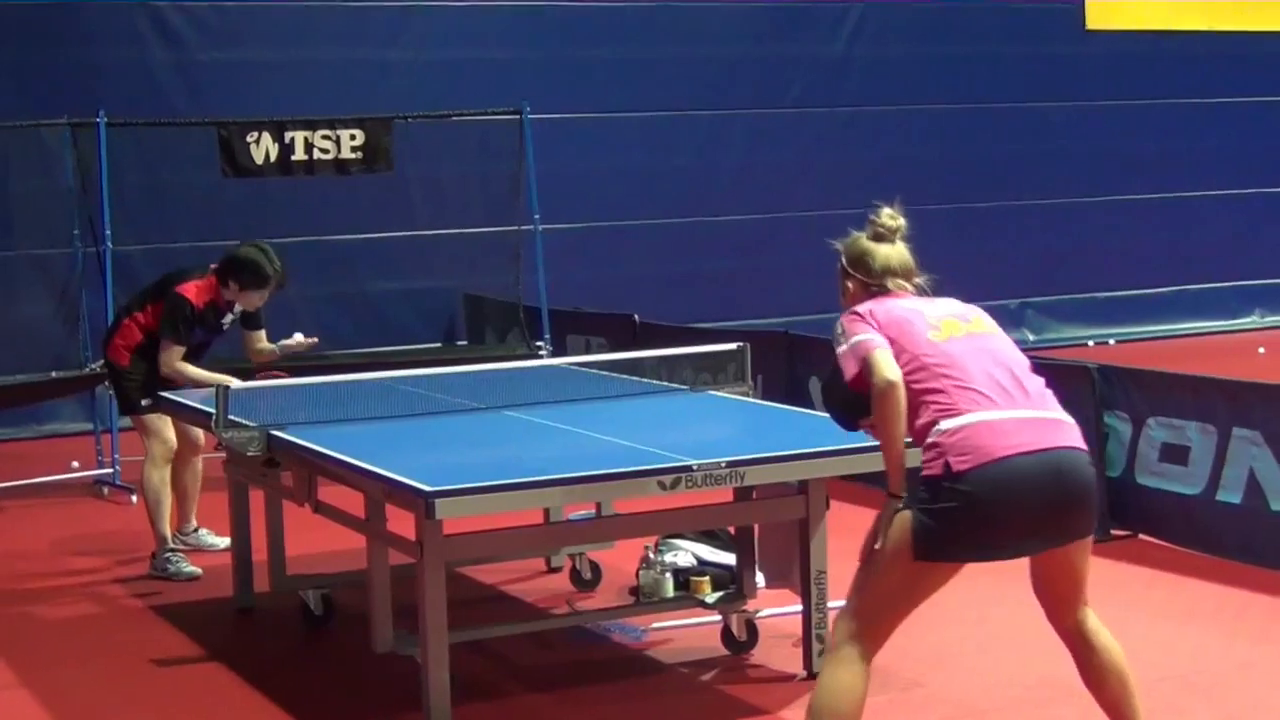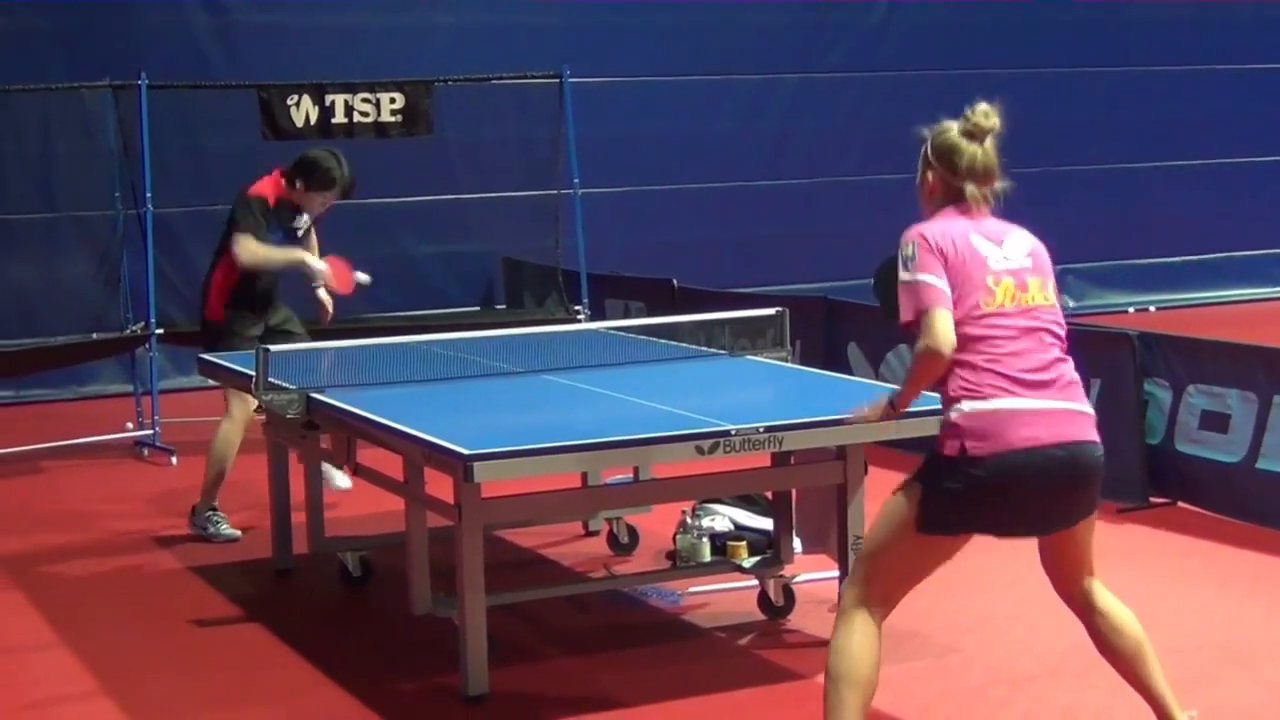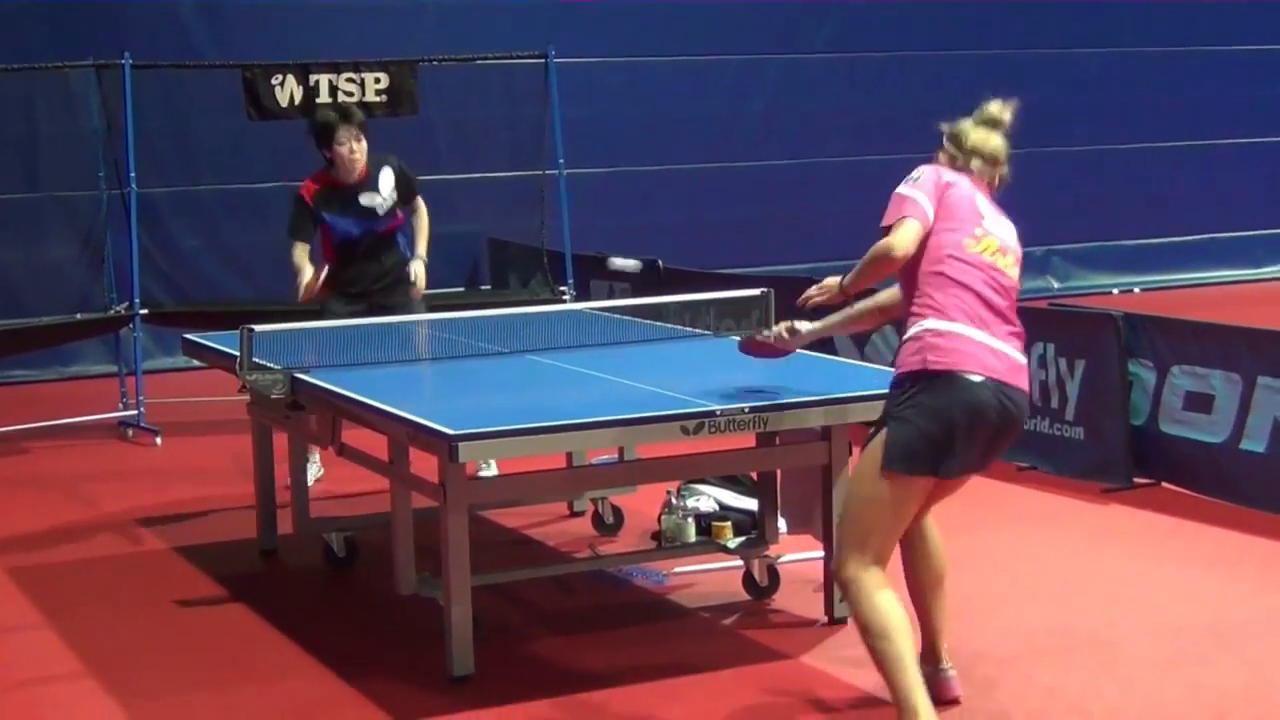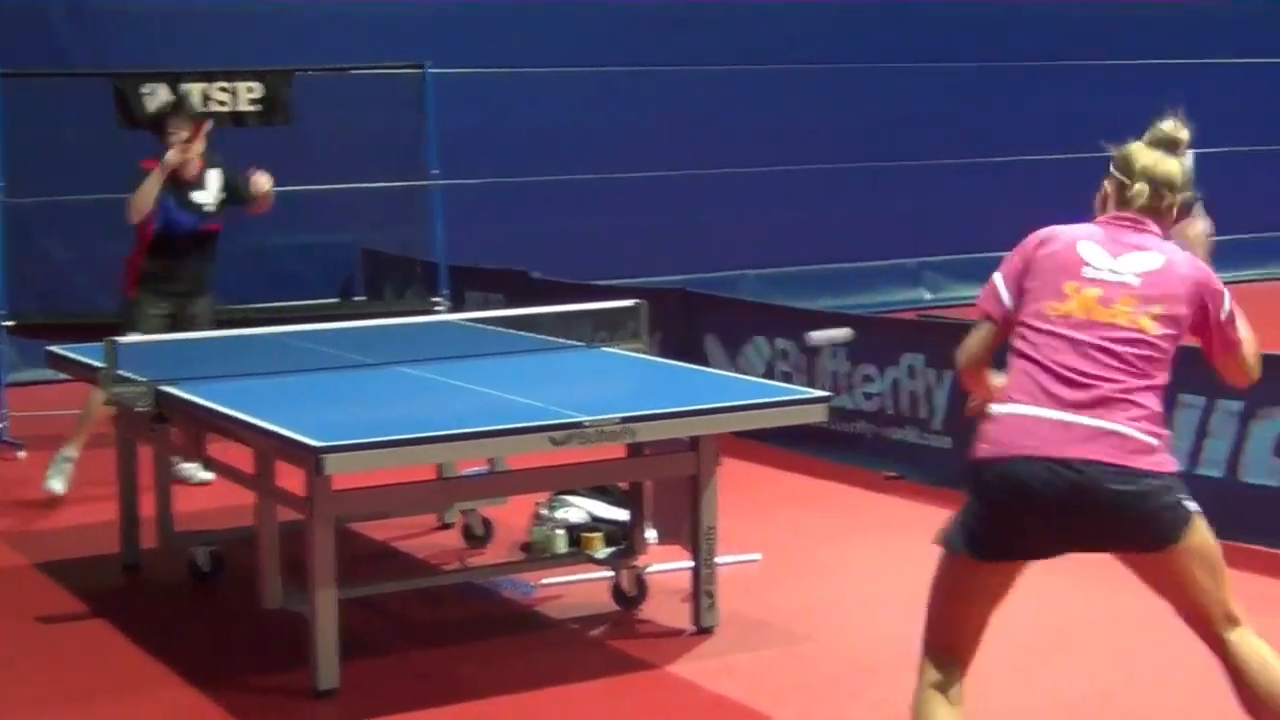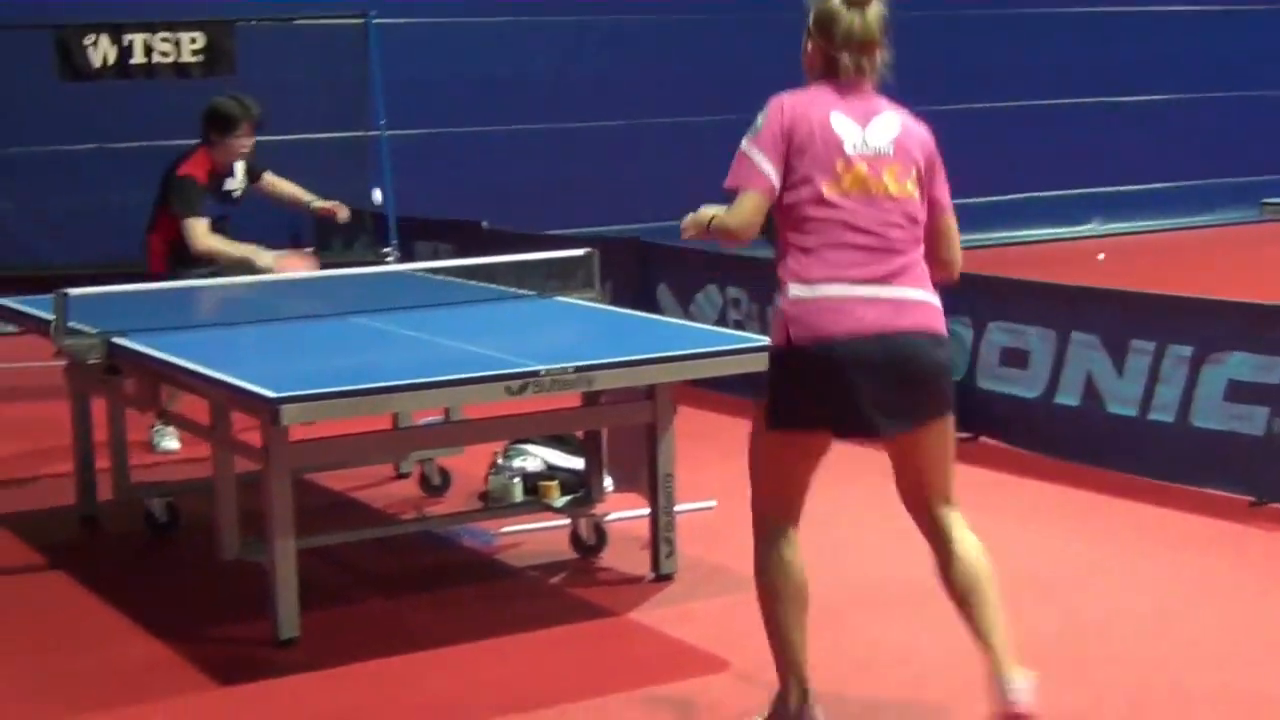
dt=1s
person 1, frame 1
left shoulder: (861, 319)
right shoulder: (966, 309)
left elbow: (888, 380)
left wrist: (896, 490)
left hip: (978, 470)
right hip: (1068, 459)
left knee: (855, 635)
right knee: (1073, 616)
person 1, frame 2
left shoulder: (931, 237)
right shoulder: (1032, 247)
left elbow: (939, 347)
left wrist: (894, 402)
left hip: (983, 447)
right hip: (1076, 442)
left knee: (861, 604)
right knee: (1082, 588)
person 1, frame 3
left shoulder: (932, 178)
right shoulder: (1001, 223)
left elbow: (899, 252)
right elbow: (906, 298)
left wrist: (841, 287)
right wrist: (814, 329)
left hip: (946, 378)
right hip: (1005, 390)
left knee: (859, 567)
right knee: (908, 518)
person 1, frame 4
left shoulder: (1046, 243)
right shoulder: (1191, 273)
left elbow: (969, 359)
left wrist: (988, 392)
left hip: (1012, 466)
right hip: (1128, 472)
left knee: (940, 667)
right knee: (1225, 627)
person 1, frame 5
left shoulder: (787, 113)
right shoulder: (915, 134)
left elbow: (743, 229)
right elbow: (945, 259)
left wrist: (711, 219)
left hip: (819, 340)
right hip: (915, 338)
left knee: (774, 525)
right knee: (939, 515)
person 2, frame 1
left shoulder: (245, 297)
right shoulder: (188, 297)
left elbow: (256, 350)
right elbow: (169, 365)
left wrist: (283, 348)
right wrist: (223, 382)
left hip: (169, 359)
right hip: (132, 356)
left knee: (193, 443)
right knee: (163, 444)
left ankle: (186, 530)
right ankle: (163, 552)
person 2, frame 2
left shoulder: (306, 204)
right shoulder: (260, 197)
right elbow: (244, 255)
left wrist: (319, 285)
right wrist: (300, 256)
left hip: (268, 307)
right hip: (230, 313)
right knee: (242, 409)
left ankle: (316, 462)
right ankle: (204, 510)
person 2, frame 3
left shoulder: (389, 171)
right shoulder: (310, 194)
left elbow: (419, 210)
right elbow: (300, 247)
left wrist: (420, 260)
right wrist: (306, 275)
left hip: (396, 285)
right hip: (345, 293)
right ankle: (311, 459)
person 2, frame 4
left shoulder: (215, 173)
right shoulder: (155, 172)
left elbow: (258, 205)
right elbow: (136, 216)
left wrist: (262, 190)
right wrist: (163, 169)
left hip: (194, 291)
right hip: (149, 289)
left ankle: (179, 456)
right ankle: (69, 454)
person 2, frame 5
left shoulder: (237, 158)
right shoulder: (189, 174)
left elbow: (268, 181)
right elbow: (198, 241)
left wrist: (315, 203)
right wrist: (256, 254)
left hip: (213, 259)
right hip: (174, 260)
right ankle: (163, 423)
